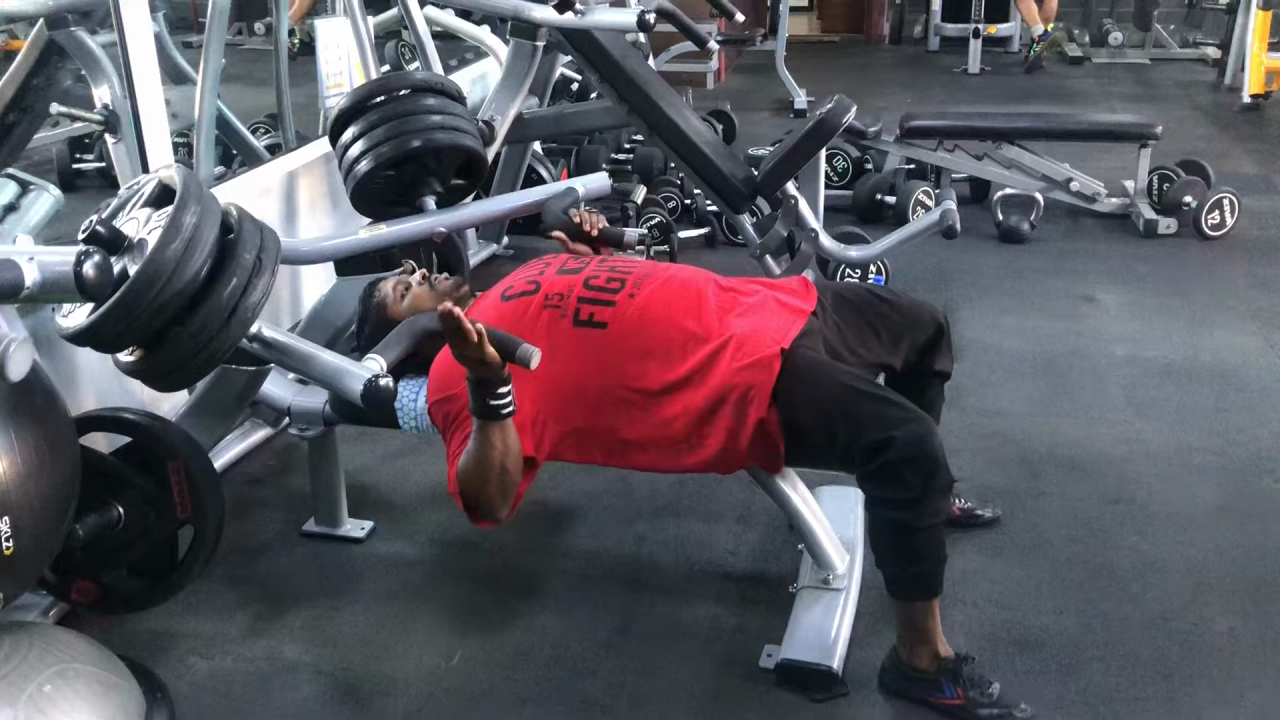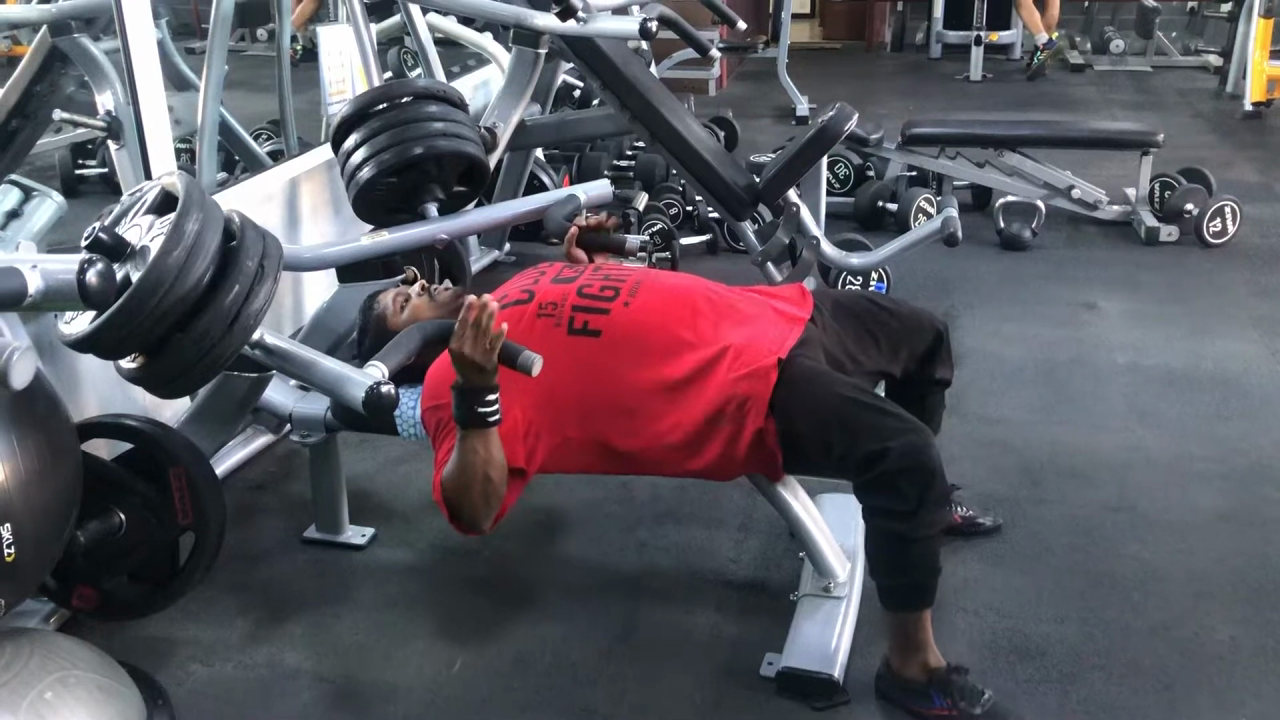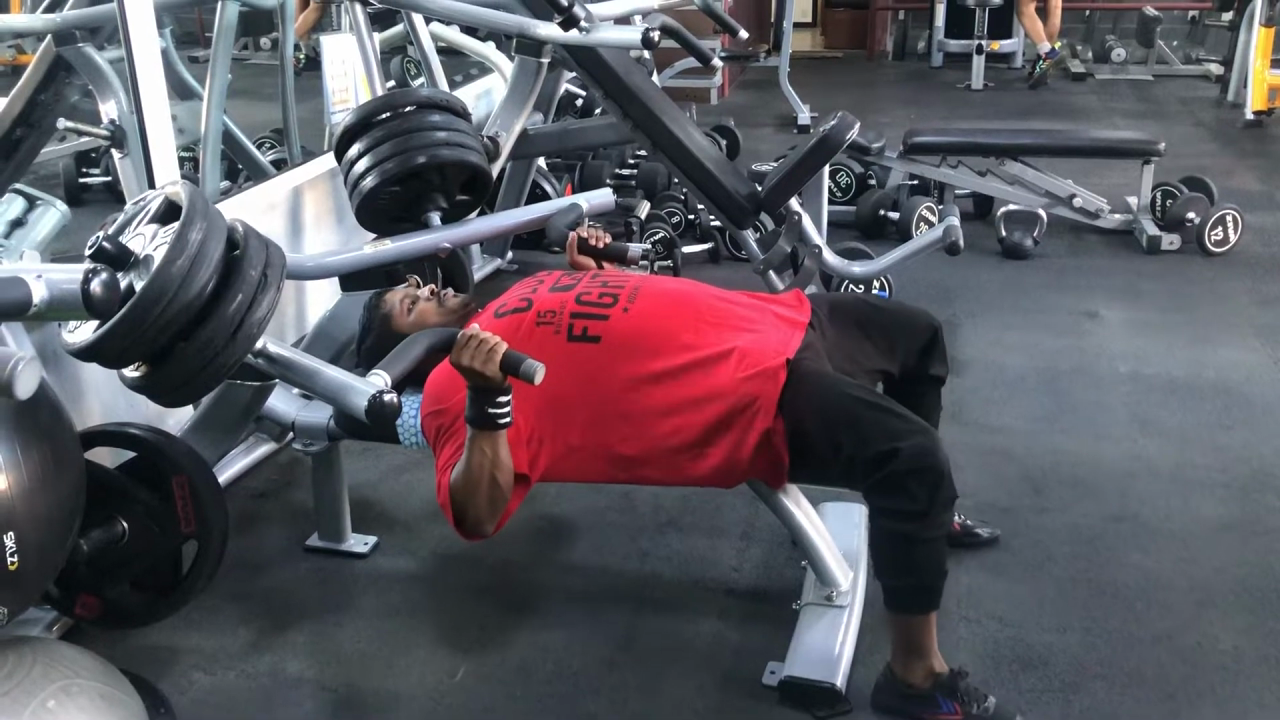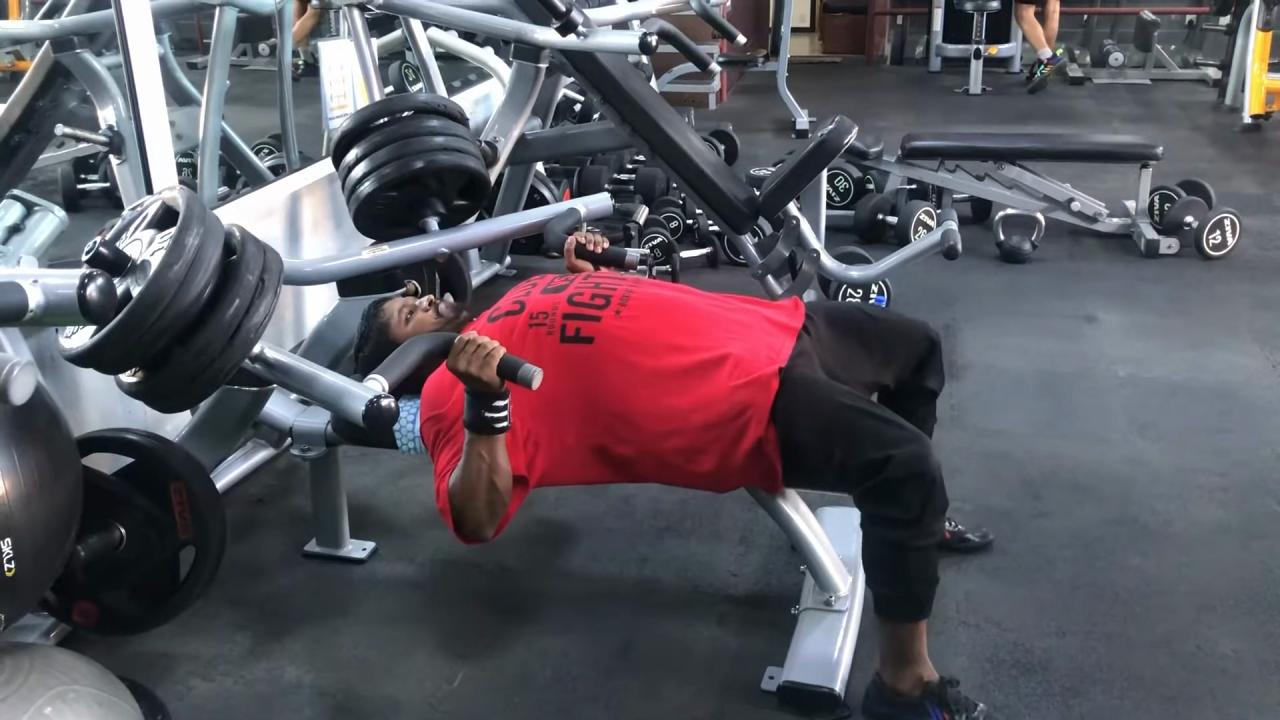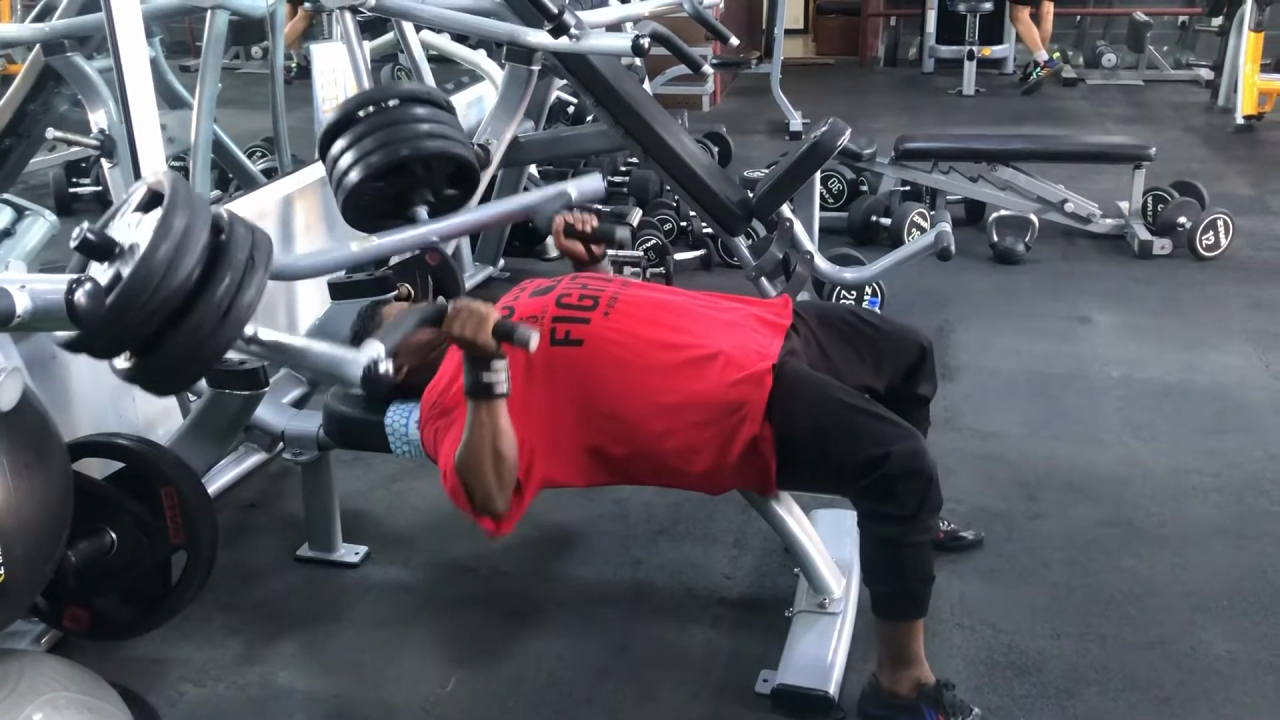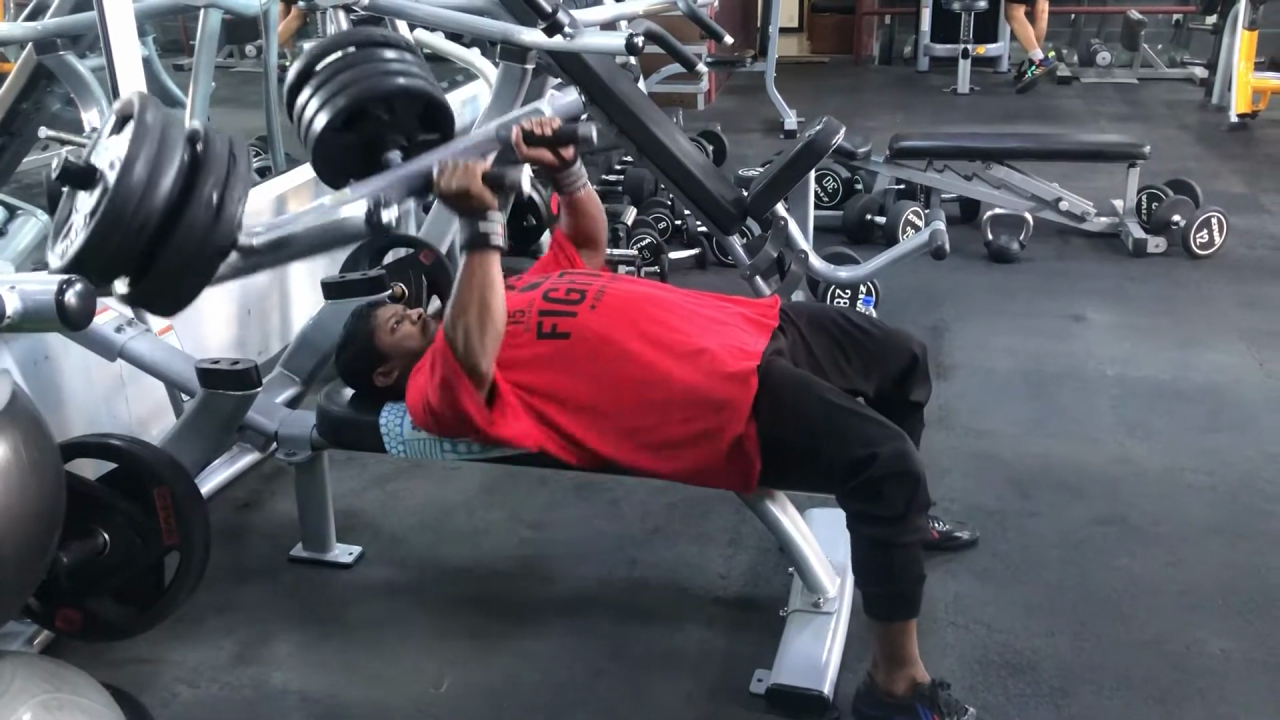
dt=0.4s
person 1, frame 1
left shoulder: (516, 288)
right shoulder: (456, 370)
right elbow: (491, 502)
left wrist: (590, 249)
right wrist: (488, 380)
right hip: (746, 382)
left knee: (922, 328)
right knee: (908, 444)
left ankle: (919, 499)
right ankle: (922, 658)
person 1, frame 2
left shoulder: (508, 300)
right shoulder: (452, 374)
right elbow: (474, 511)
left wrist: (594, 258)
right wrist: (474, 390)
right hip: (744, 389)
left knee: (923, 336)
right knee: (905, 453)
left ankle: (919, 507)
right ankle: (913, 666)
person 1, frame 3
left shoulder: (515, 304)
right shoulder: (452, 386)
right elbow: (477, 516)
left wrist: (595, 266)
right wrist: (486, 397)
right hip: (747, 396)
left knee: (917, 336)
right knee: (914, 454)
left ankle: (918, 512)
person 1, frame 4
left shoulder: (511, 314)
right shoulder: (449, 391)
right elbow: (477, 521)
left wrist: (592, 265)
right wrist: (485, 402)
right hip: (740, 402)
left knee: (916, 347)
right knee: (906, 465)
left ankle: (909, 523)
person 1, frame 5
left shoulder: (498, 318)
right shoulder: (447, 398)
right elbow: (490, 499)
left wrist: (589, 256)
right wrist: (482, 370)
right hip: (731, 403)
left knee: (909, 353)
right knee: (901, 464)
left ankle: (905, 528)
person 1, frame 6
left shoulder: (510, 296)
right shoulder: (434, 387)
left elbow: (589, 240)
right elbow: (472, 370)
left wrist: (560, 166)
right wrist: (480, 224)
right hip: (715, 399)
left knee: (903, 360)
right knee: (887, 464)
left ankle: (898, 524)
